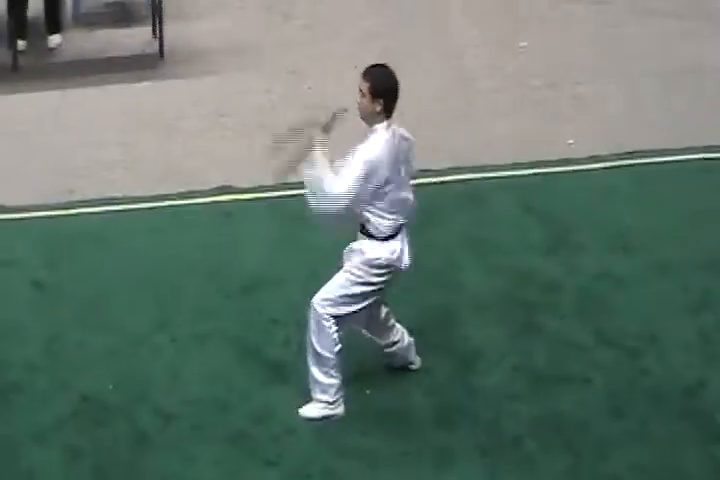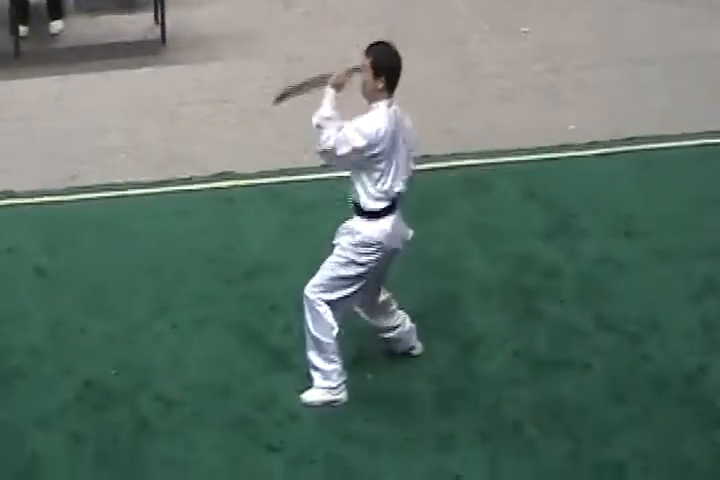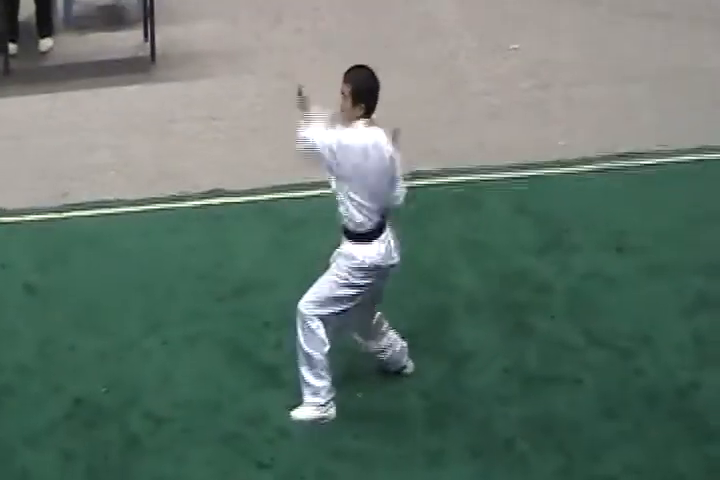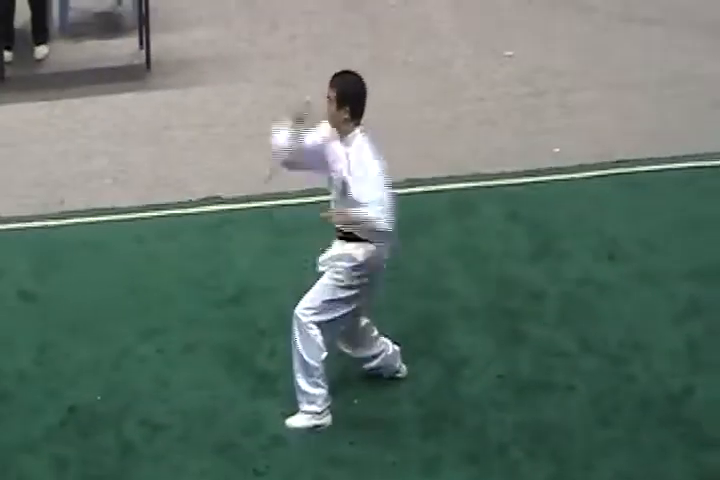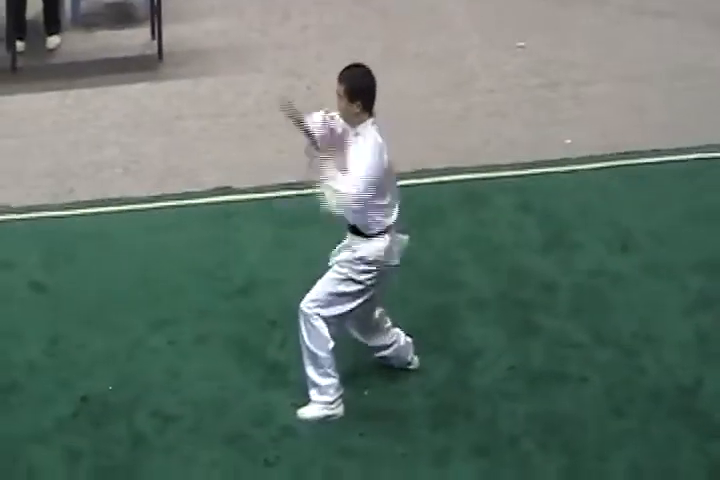
dt=0.2s
person 1, frame 1
left shoulder: (374, 151)
right shoulder: (400, 137)
left elbow: (331, 201)
left wrist: (317, 161)
left hip: (378, 251)
right hip: (389, 241)
left knee: (324, 310)
right knee: (367, 308)
left ankle: (328, 399)
right ankle: (404, 352)
person 1, frame 2
left shoulder: (373, 126)
right shoulder: (398, 118)
left elbow: (326, 142)
right elbow: (404, 167)
left wrist: (330, 92)
left hip: (369, 231)
right hip: (389, 223)
left knee: (317, 295)
right knee: (368, 293)
left ankle: (330, 385)
right ankle: (406, 339)
person 1, frame 3
left shoulder: (346, 142)
right shoulder: (382, 141)
left elbow: (309, 136)
right elbow: (397, 195)
left wrist: (312, 115)
left hip: (361, 252)
right hip: (377, 243)
left knee: (311, 312)
right knee: (361, 314)
left ankle: (319, 402)
right ankle: (397, 357)
person 1, frame 4
left shoulder: (363, 157)
right shoulder: (329, 137)
left elbow: (381, 218)
right elbow: (285, 153)
left wrist: (353, 218)
right wrist: (292, 129)
left hip: (357, 253)
right hip: (346, 247)
left knee: (307, 318)
right knee: (346, 322)
left ankle: (314, 409)
right ankle: (390, 361)
person 1, frame 5
left shoulder: (367, 150)
right shoulder: (357, 130)
left elbow: (344, 202)
right elbow: (327, 126)
left wrist: (329, 167)
right wrist: (320, 125)
left hip: (368, 247)
right hip: (373, 241)
left knee: (314, 309)
right knee: (360, 310)
left ankle: (326, 399)
right ankle: (402, 352)
